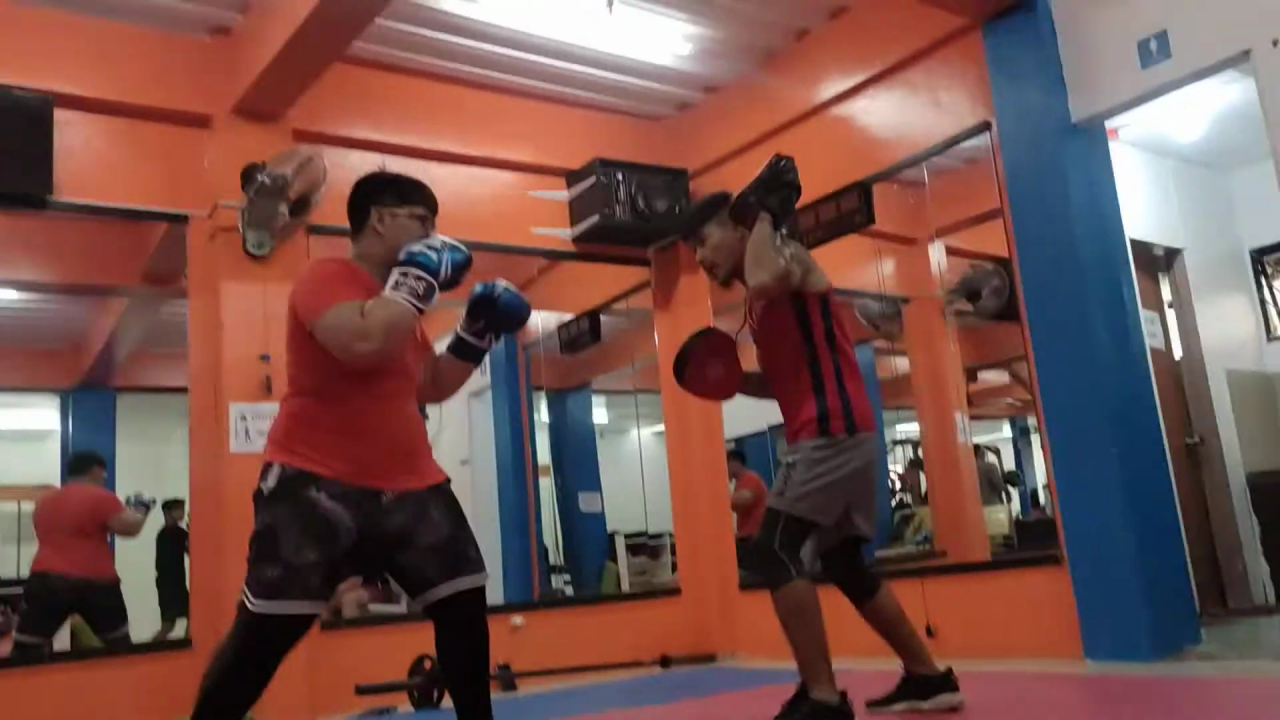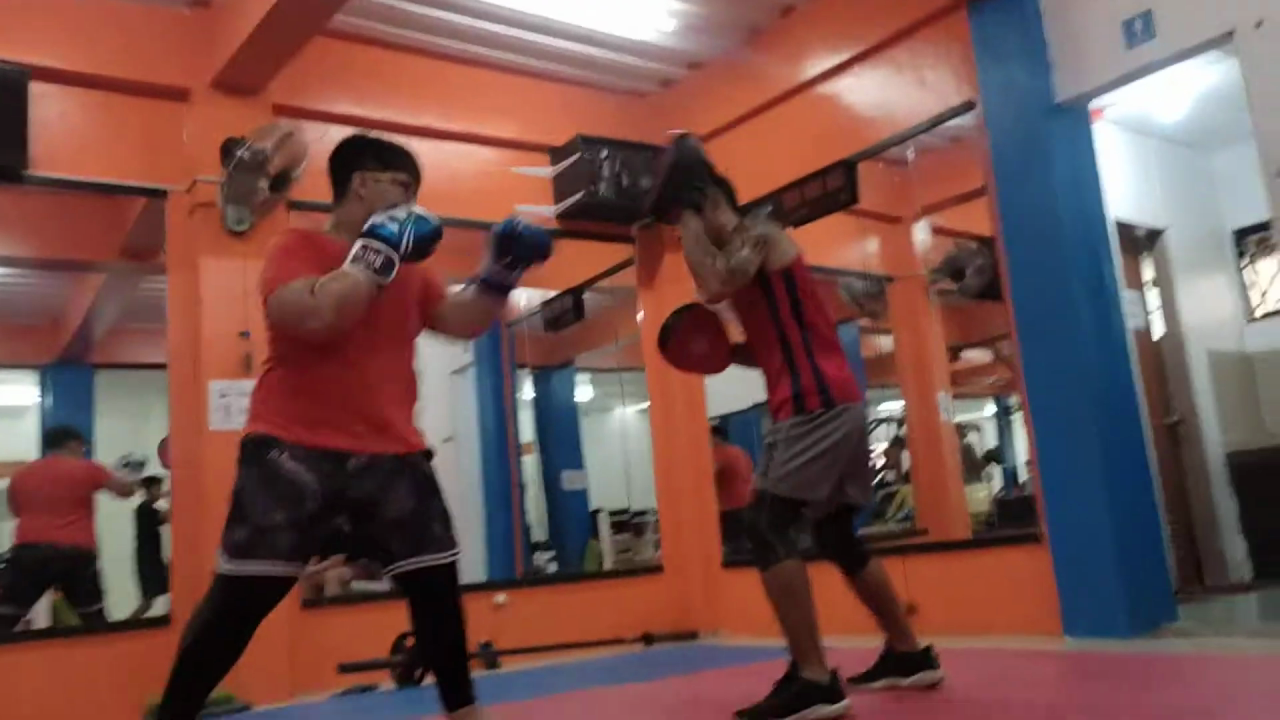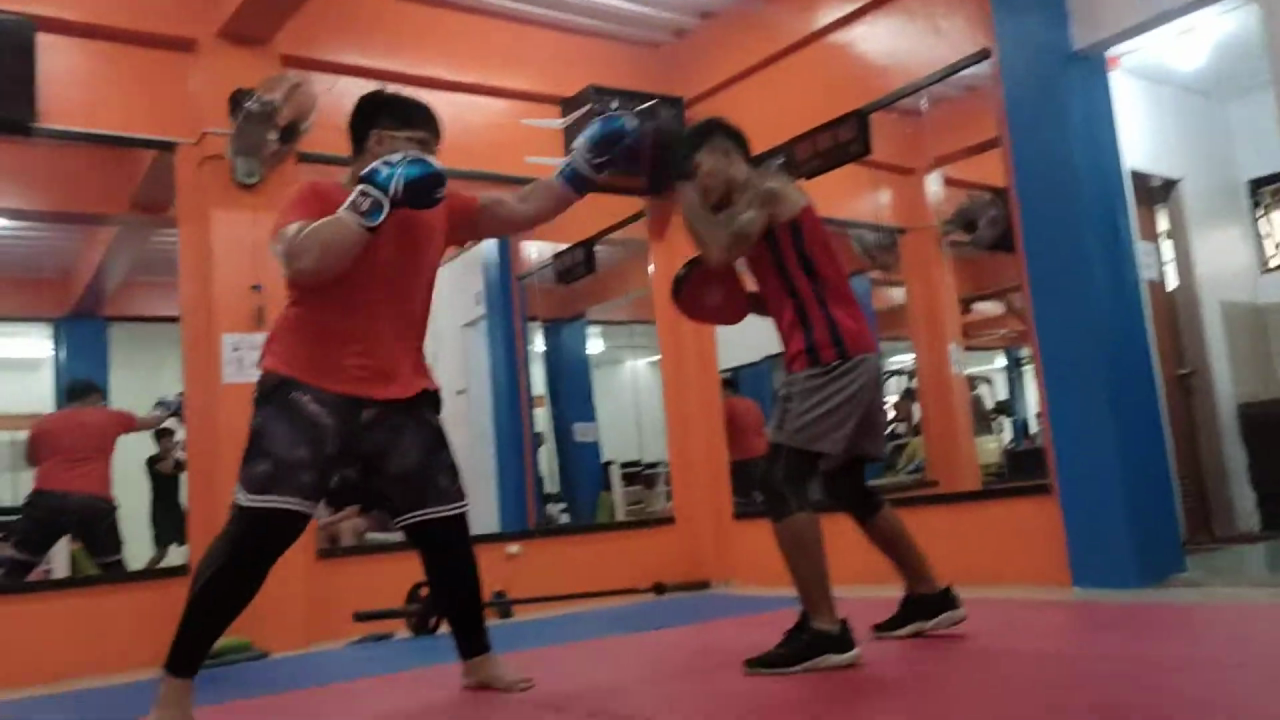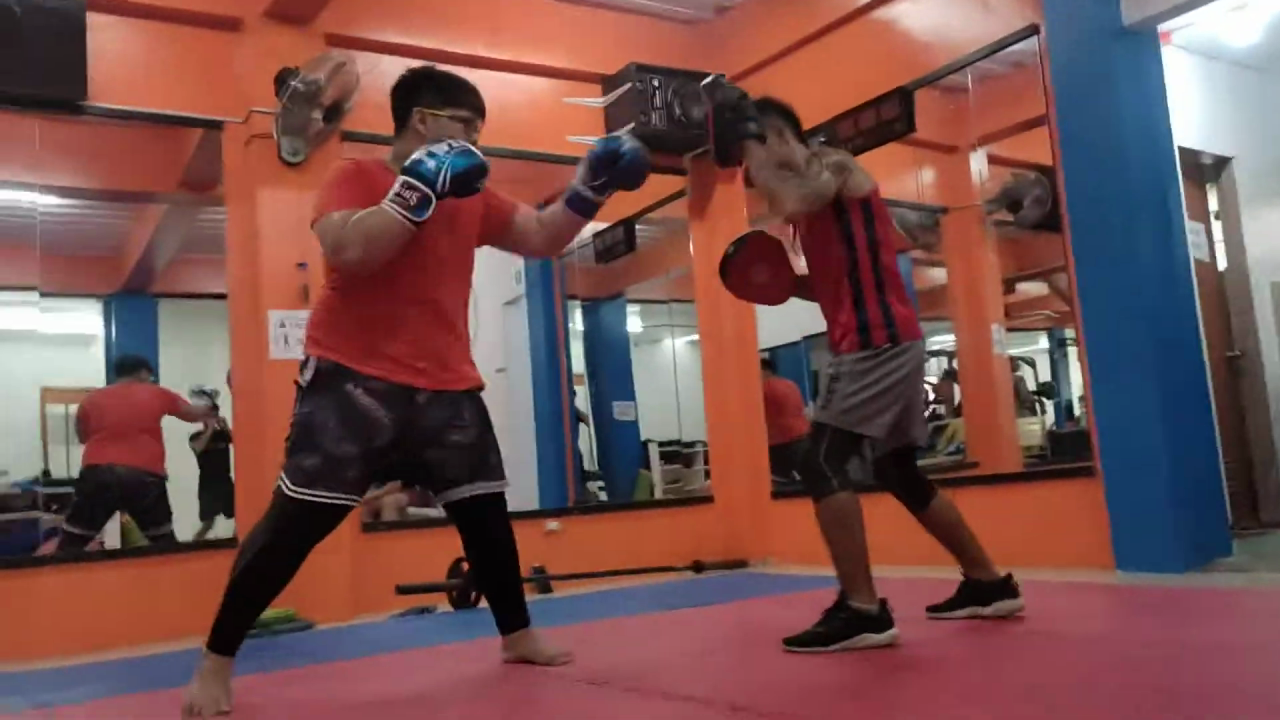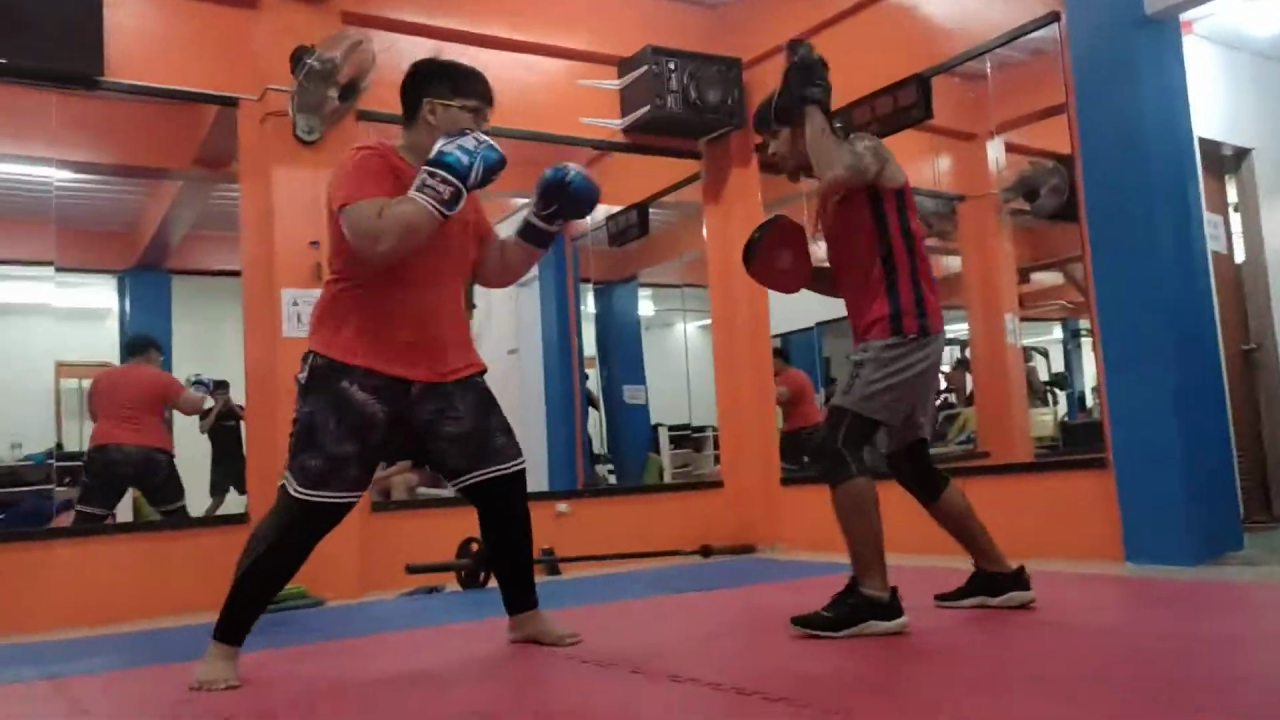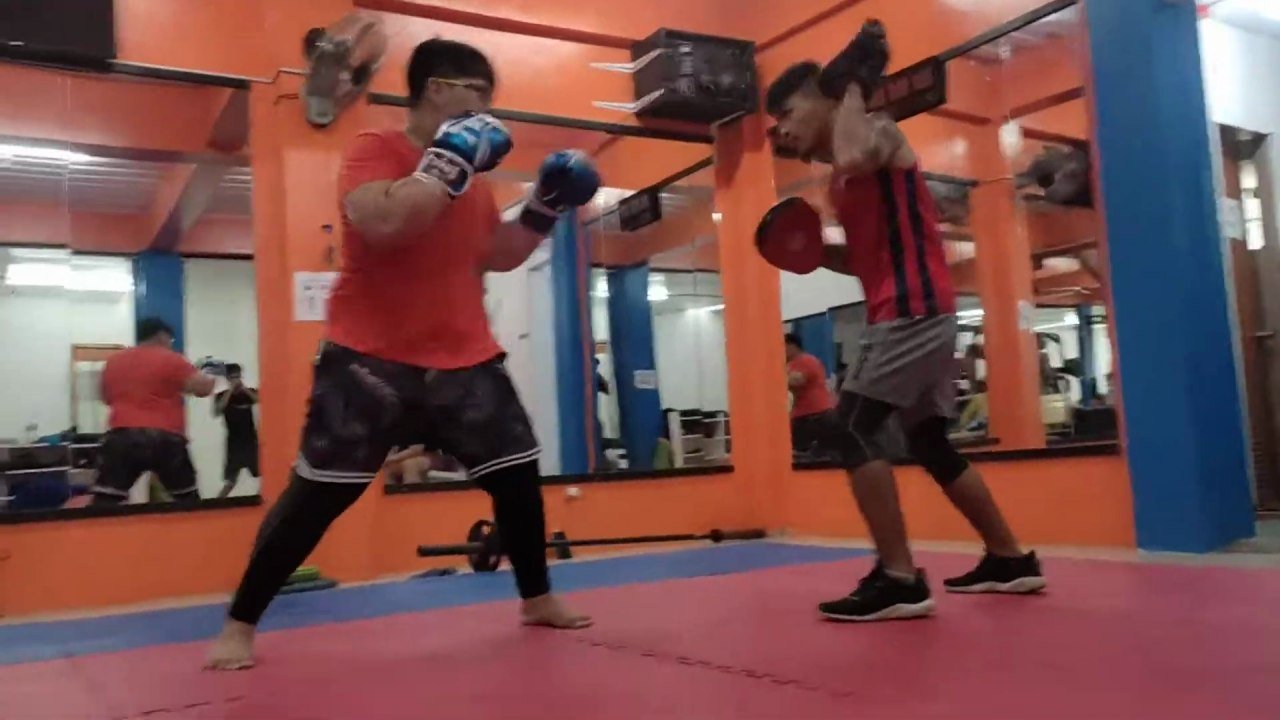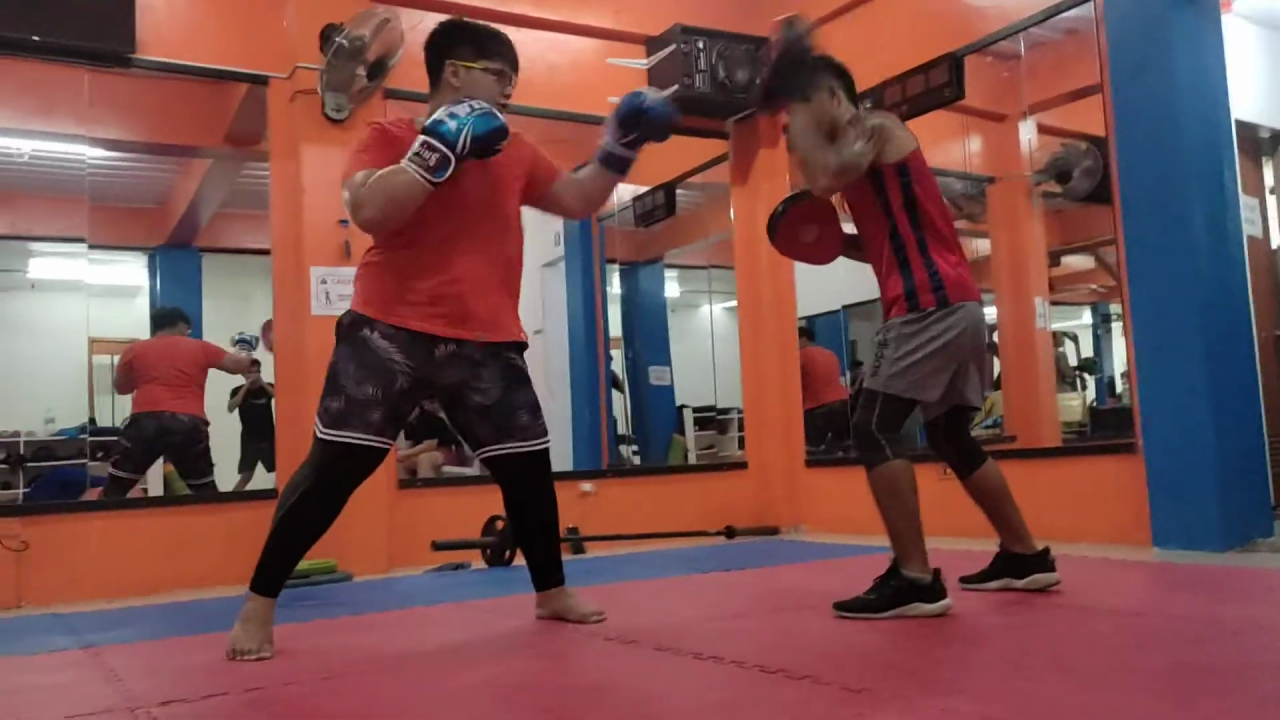
dt=0.1s
person 1, frame 1
left shoulder: (404, 288)
right shoulder: (329, 278)
left elbow: (431, 387)
right elbow: (361, 345)
left wrist: (478, 334)
right wrist: (417, 281)
left hip: (408, 485)
right hip: (318, 483)
left knee: (463, 599)
right knee: (268, 627)
person 1, frame 2
left shoulder: (403, 268)
right shoulder: (299, 246)
left elbow: (464, 319)
right elbow: (313, 319)
left wrist: (501, 269)
right wrist: (379, 251)
left hip: (388, 455)
right hip: (294, 450)
left knee: (434, 579)
right knee: (244, 593)
person 1, frame 3
left shoulder: (436, 206)
right shoulder: (316, 197)
left elbow: (523, 210)
right elbow: (303, 263)
left wrist: (583, 166)
right wrist: (373, 195)
left hip: (398, 401)
right hip: (306, 392)
left knee: (446, 530)
right knee: (258, 530)
left ankle: (478, 660)
person 1, frame 4
left shoulder: (470, 197)
right shoulder: (358, 176)
left elbow: (540, 238)
right elbow: (351, 251)
left wrist: (593, 186)
right wrist: (420, 187)
left hip: (443, 387)
right hip: (352, 378)
left knee: (486, 509)
right knee: (301, 517)
left ankle: (518, 636)
right ankle: (216, 662)
person 1, frame 5
left shoulder: (461, 188)
right shoulder: (369, 163)
left elbow: (497, 271)
right elbow: (380, 242)
left wrist: (548, 215)
right wrist: (445, 180)
left hip: (447, 375)
right hip: (356, 372)
left knee: (505, 486)
right knee: (308, 512)
left ankle: (525, 616)
right ankle: (223, 645)
person 1, frame 6
left shoulder: (471, 175)
right shoulder: (375, 149)
left elbow: (500, 255)
right elbow: (384, 224)
left wrist: (548, 201)
right wrist: (452, 160)
left hip: (465, 362)
right hip: (369, 358)
left knee: (518, 473)
right knee: (319, 493)
left ankle: (537, 599)
right ankle: (238, 624)
person 1, frame 7
left shoulder: (511, 148)
right shoulder: (396, 135)
left elbow: (580, 199)
right elbow: (371, 213)
left wrist: (623, 141)
right wrist: (443, 144)
left hip: (483, 342)
right hip: (387, 331)
left knee: (527, 466)
right knee: (337, 465)
left ankle: (552, 593)
right ankle: (259, 604)
person 2, frame 1
left shoulder: (785, 254)
right shoulder: (766, 291)
left elbow: (761, 281)
left wrist: (761, 215)
right wrist: (732, 381)
left hip: (834, 431)
right hip: (845, 432)
left knee: (774, 549)
right knee: (842, 562)
right ankle: (929, 676)
person 2, frame 2
left shoulder: (755, 233)
right shoulder: (741, 258)
left elbow: (711, 286)
left wrist: (687, 208)
left hip: (814, 405)
right hip: (832, 404)
left knee: (768, 529)
right knee: (836, 534)
right ankle: (908, 653)
person 2, frame 3
left shoulder: (765, 186)
right shoulder: (758, 211)
left elbow: (718, 251)
left wrist: (681, 183)
left hip: (829, 358)
right hip: (848, 356)
left knee: (780, 482)
right knee: (845, 485)
left ankle: (823, 630)
right ankle: (929, 595)
person 2, frame 4
left shoulder: (831, 164)
right shoulder: (814, 190)
left elbow: (792, 206)
left wrist: (750, 142)
left hip: (877, 341)
right hip: (890, 342)
left knee: (821, 462)
right knee: (897, 472)
left ankle: (862, 609)
right ankle: (988, 582)
person 2, frame 5
left shoulder: (862, 149)
right shoulder: (830, 199)
left elbow: (836, 174)
left wrist: (810, 108)
right wrist: (800, 274)
left hip: (903, 331)
right hip: (898, 335)
left knee: (837, 447)
right knee: (909, 463)
left ankle: (873, 594)
right ankle: (999, 575)
person 2, frame 6
left shoulder: (877, 131)
right shoulder: (843, 180)
left elbow: (853, 157)
left wrist: (852, 86)
right wrist: (815, 253)
left hip: (913, 312)
right hip: (910, 315)
left knee: (852, 431)
right knee: (929, 442)
left ankle: (898, 577)
right ankle: (1010, 559)
person 2, frame 7
left shoulder: (875, 128)
right shoulder: (859, 153)
left elbow: (820, 178)
left wrist: (789, 102)
left hip: (930, 305)
right hip: (954, 304)
left knee: (872, 428)
right knee: (949, 435)
left ankle: (913, 578)
right ankle: (1024, 555)
person 3, frame 1
left shoulder: (44, 503)
right shoulder: (100, 498)
right elbow: (129, 528)
right wrist: (141, 509)
left hip: (45, 580)
right hip: (94, 582)
left knee: (24, 651)
right knee: (120, 645)
person 3, frame 2
left shoulder: (21, 474)
right shoulder: (86, 469)
right elbow: (126, 488)
right wrist: (130, 468)
left hip: (31, 550)
right hip: (77, 553)
right knee: (95, 621)
person 3, frame 3
left shoulder: (44, 423)
right shoulder: (110, 418)
left elbow: (32, 459)
right elbow: (148, 422)
right wrist: (166, 409)
left hip: (47, 499)
right hip: (94, 502)
right knee: (113, 568)
person 3, frame 4
left shoulder: (91, 399)
right shoulder: (157, 395)
left elbow: (82, 436)
right elbow: (195, 414)
right wrist: (207, 407)
left hip: (97, 474)
right hip: (142, 476)
left knee: (71, 543)
right knee: (164, 541)
person 3, frame 5
left shoulder: (100, 379)
right shoulder: (160, 379)
right elbow: (193, 407)
left hip: (104, 453)
right hip: (149, 455)
left knee: (85, 522)
right knee: (177, 517)
person 3, frame 6
left shoulder: (113, 362)
right shoulder: (171, 360)
left elbow: (108, 398)
right elbow: (202, 388)
left hip: (122, 436)
right hip: (166, 439)
left knee: (103, 503)
right knee: (189, 501)
person 3, frame 7
left shoulder: (136, 350)
right shoulder: (199, 348)
left elbow: (120, 387)
right elbow: (239, 365)
left hip: (146, 422)
right hip: (188, 425)
left knee: (115, 487)
right knee: (205, 490)
